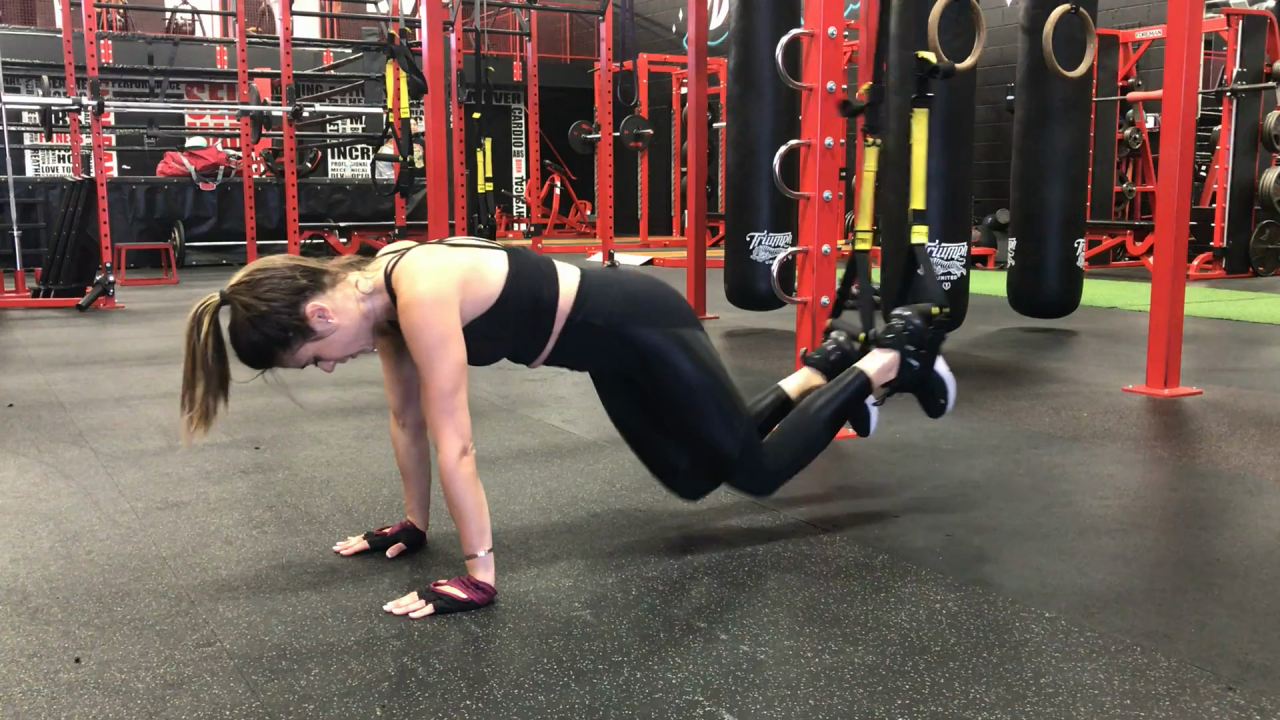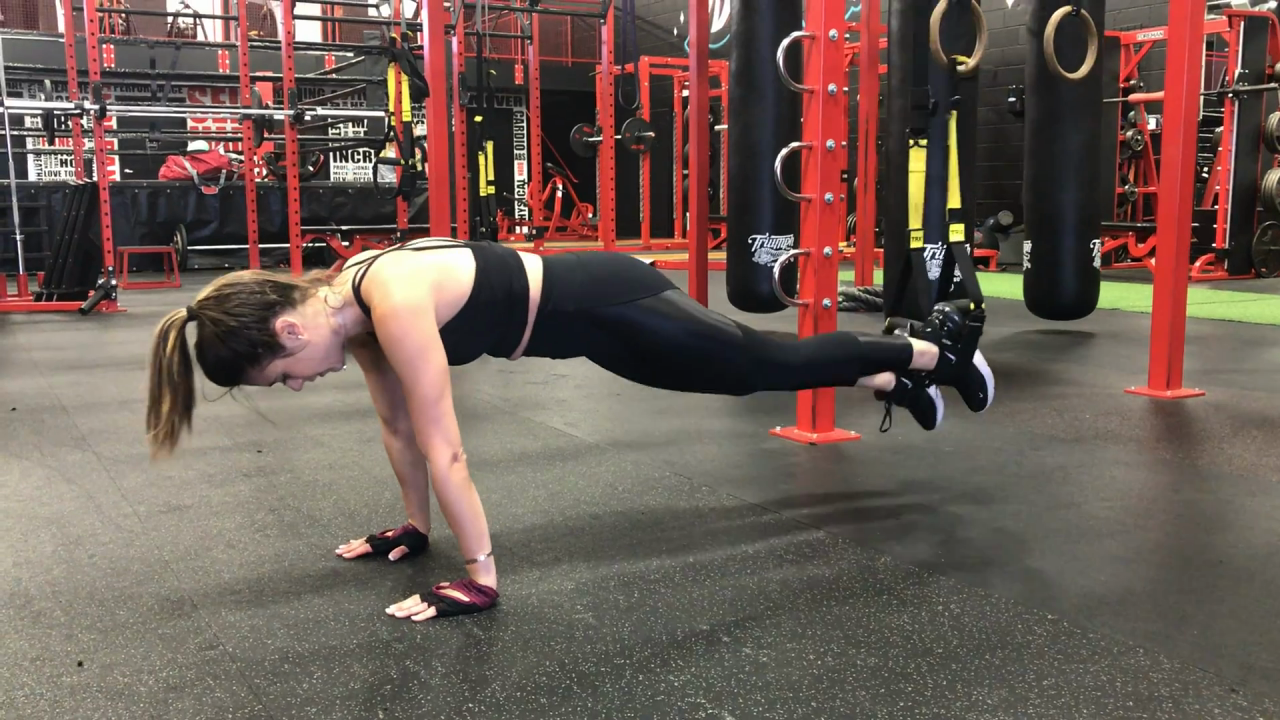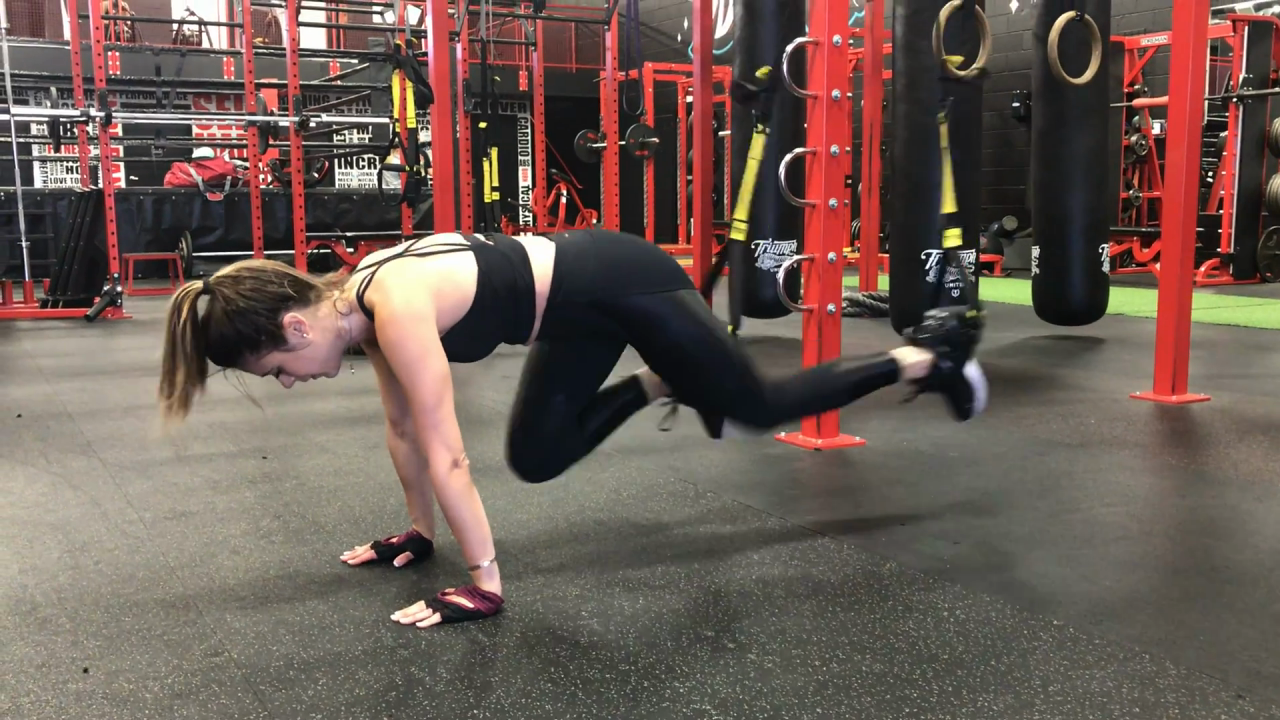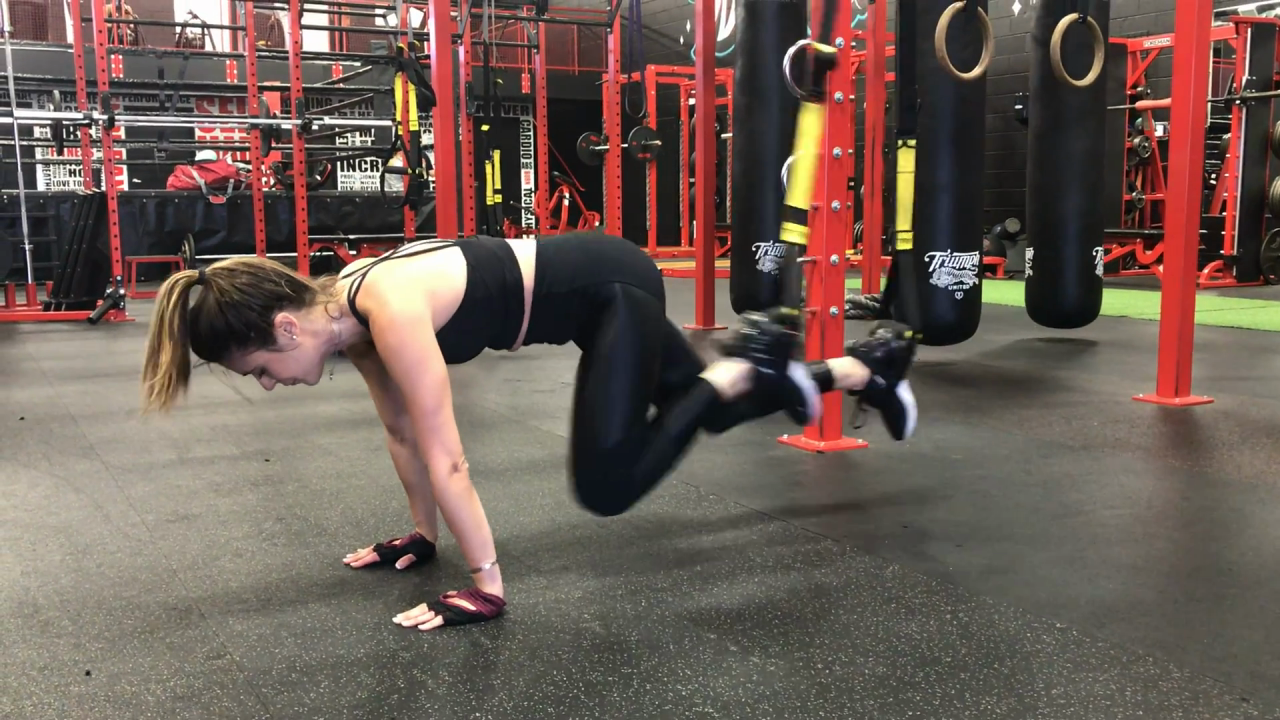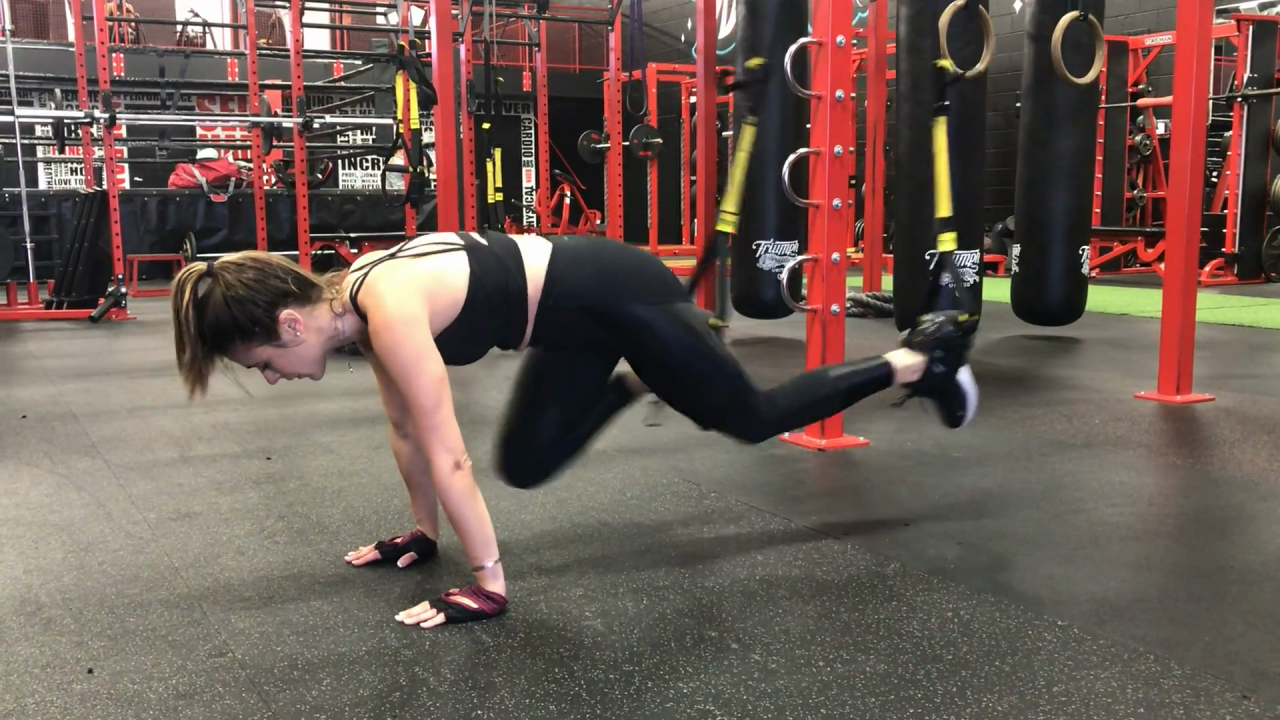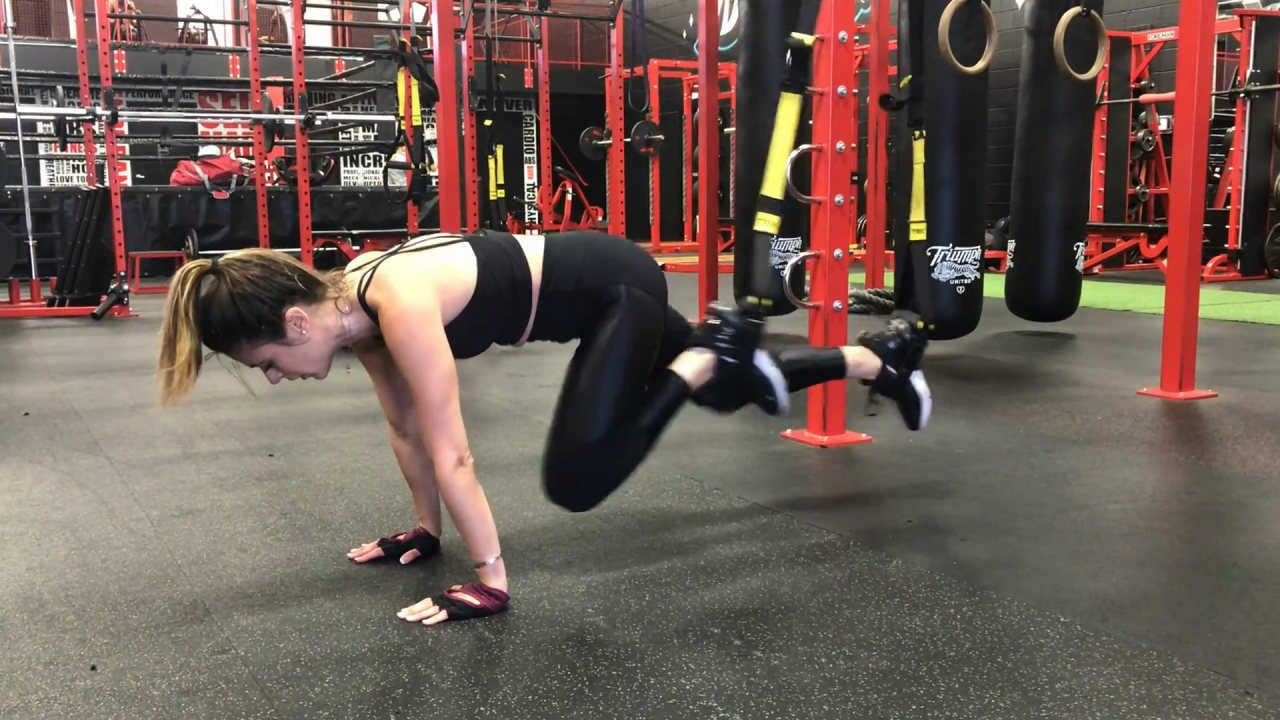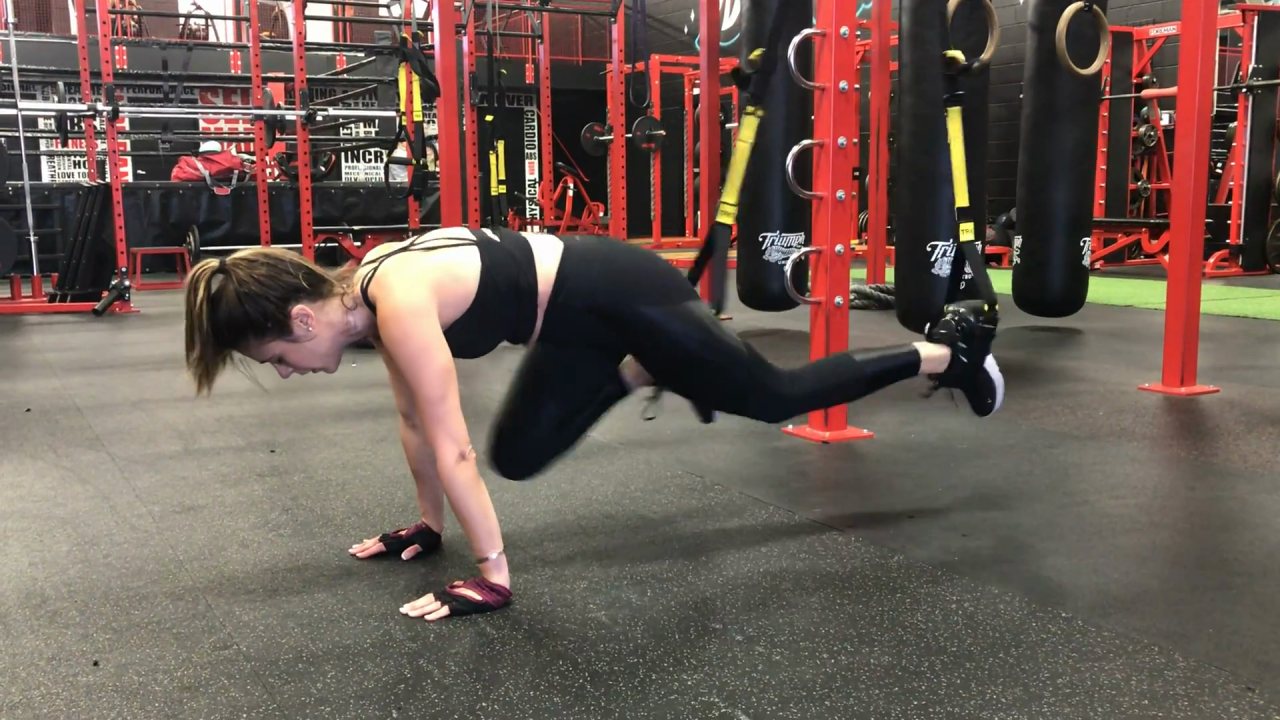
dt=0.4s
person 1, frame 1
left shoulder: (419, 293)
right shoulder: (373, 291)
left elbow: (453, 440)
right elbow: (406, 418)
left wrist: (480, 573)
right wrist: (412, 523)
left hip: (637, 327)
right hip: (605, 343)
left knee: (756, 474)
right knee: (693, 481)
left ankle: (892, 359)
right ankle: (820, 374)
person 1, frame 2
left shoulder: (391, 302)
right shoulder: (350, 305)
left elbow: (442, 446)
right elbow: (397, 425)
left wrist: (482, 575)
right wrist: (414, 526)
left hip: (610, 307)
right hip: (586, 315)
left knee: (775, 363)
right knee: (755, 375)
left ankle: (936, 350)
right ankle: (898, 386)
person 1, frame 3
left shoulder: (395, 310)
right shoulder: (361, 300)
left elbow: (444, 454)
right elbow: (403, 427)
left wrist: (486, 582)
right wrist: (419, 532)
left hip: (620, 285)
right hip: (583, 293)
left knee: (757, 403)
right knee: (535, 456)
left ankle: (931, 355)
right ankle: (664, 383)
person 1, frame 4
left shoulder: (387, 312)
right shoulder: (348, 310)
left elbow: (444, 458)
right elbow: (401, 430)
left wrist: (486, 585)
right wrist: (422, 534)
left hip: (610, 286)
right hip: (582, 290)
left knee: (606, 486)
right knee: (705, 414)
left ankle: (742, 366)
right ankle: (865, 369)
person 1, frame 5
left shoulder: (388, 312)
right shoulder: (357, 293)
left elbow: (446, 455)
right elbow: (406, 429)
left wrist: (490, 582)
right wrist: (423, 531)
left hip: (615, 295)
right hip: (576, 303)
left knee: (752, 418)
right knee: (525, 462)
left ankle: (921, 361)
right ankle: (635, 380)
person 1, frame 6
left shoulder: (397, 306)
right shoulder: (352, 304)
left elbow: (449, 451)
right elbow: (405, 427)
left wrist: (490, 579)
right wrist: (425, 529)
left hip: (613, 285)
right hip: (585, 289)
left knee: (574, 482)
right knee: (730, 393)
left ankle: (706, 354)
right ankle: (880, 359)
person 1, frame 7
left shoulder: (395, 304)
right shoulder: (370, 286)
left elbow: (452, 446)
right elbow: (414, 420)
left wrist: (492, 574)
right wrist: (426, 523)
left hip: (619, 296)
right hip: (585, 307)
left knee: (775, 394)
right knee: (517, 455)
left ankle: (948, 353)
right ankle: (639, 371)
